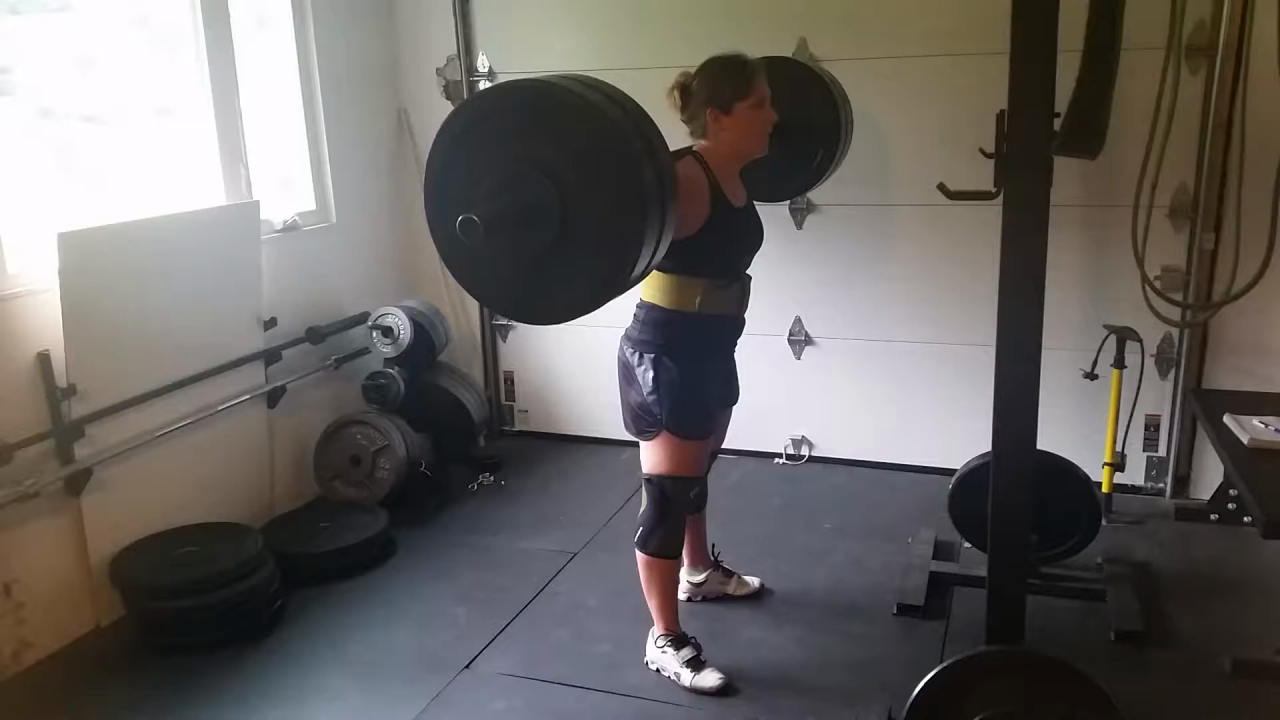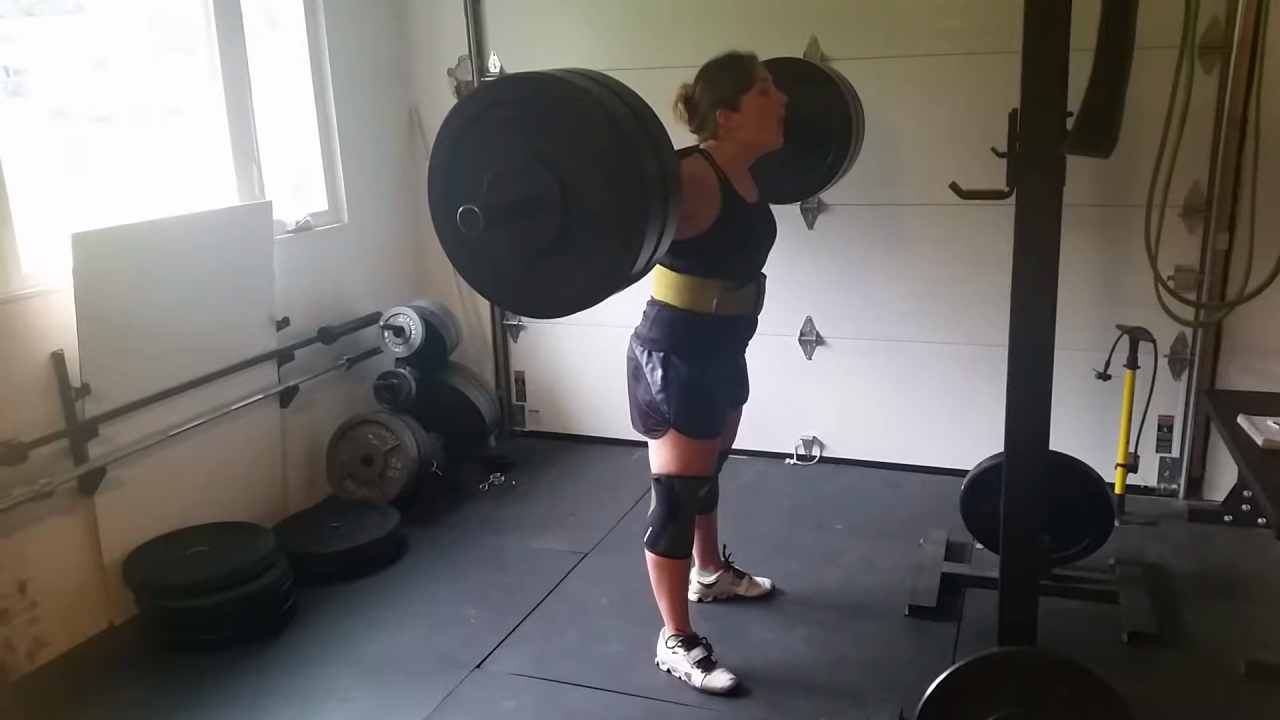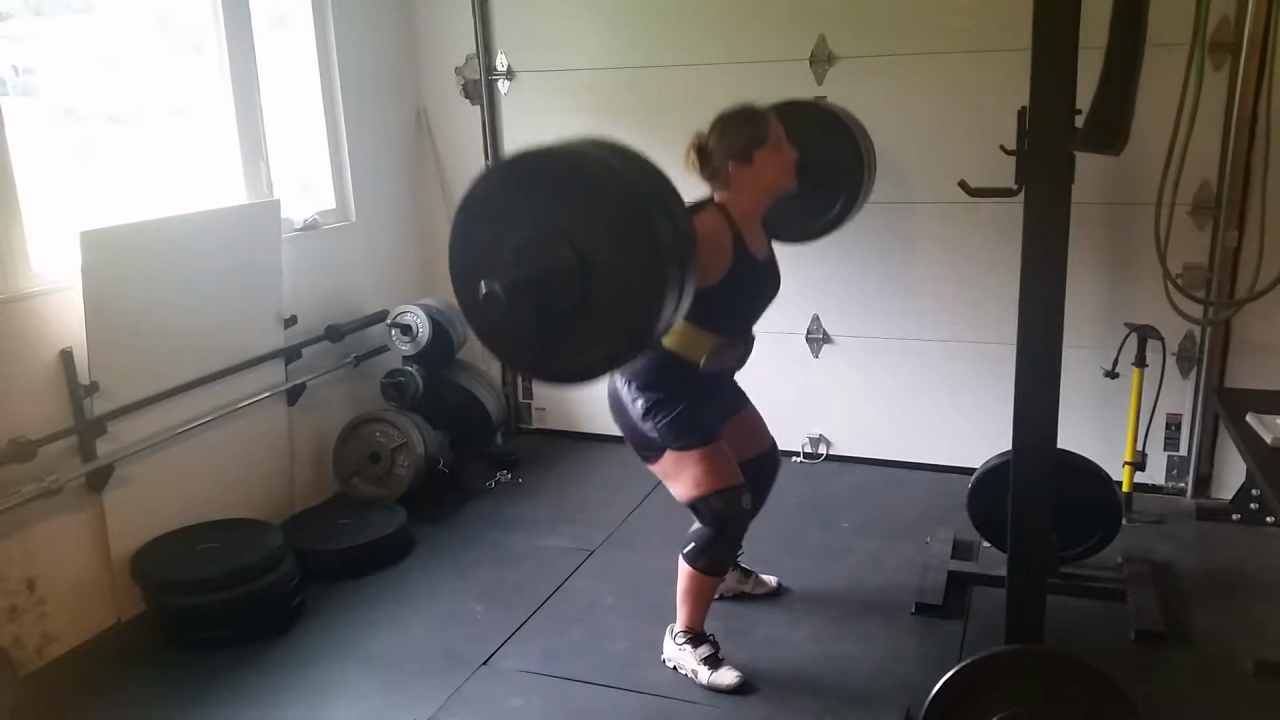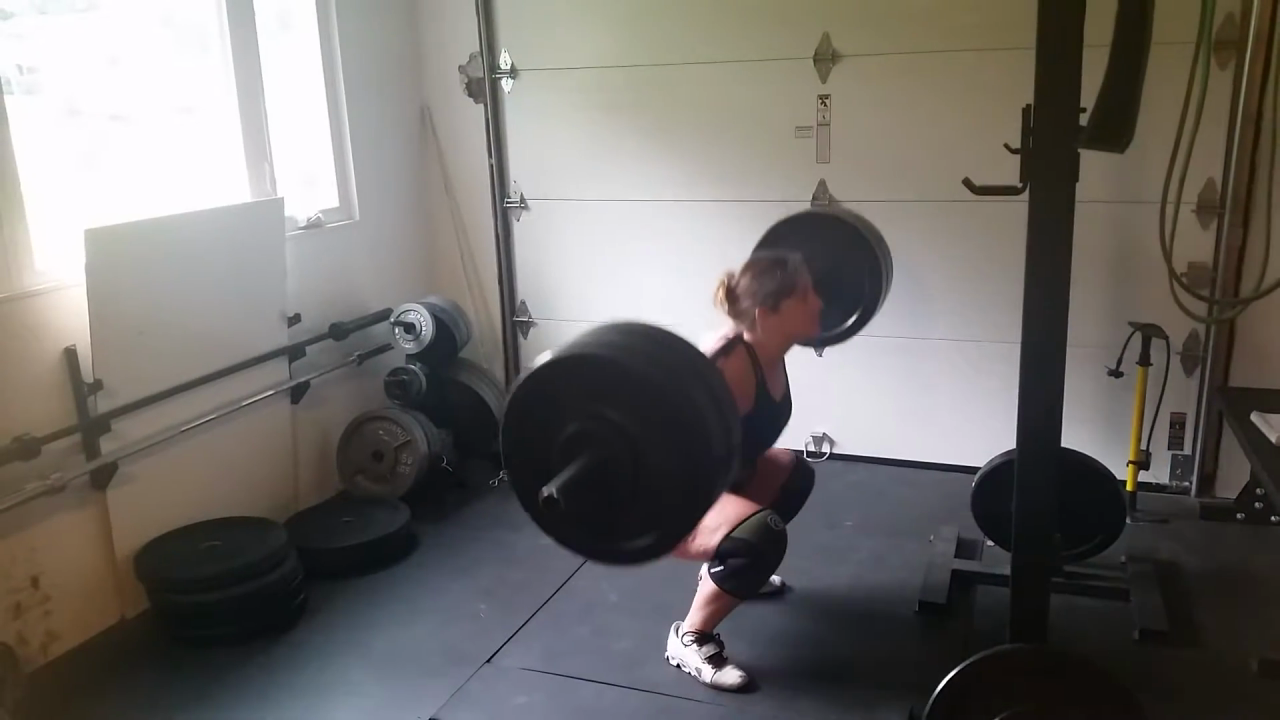
dt=0.7s
person 1, frame 1
left shoulder: (730, 177)
right shoulder: (681, 180)
left hip: (710, 348)
right hip: (664, 355)
left knee: (696, 474)
right knee: (667, 494)
left ankle: (700, 571)
right ankle: (665, 641)
person 1, frame 2
left shoulder: (741, 174)
right shoulder: (692, 178)
left hip: (721, 348)
right hip: (674, 355)
left knee: (708, 472)
right knee: (678, 495)
left ankle: (712, 571)
right ankle: (677, 641)
person 1, frame 3
left shoulder: (751, 223)
right shoulder: (706, 231)
left hip: (706, 381)
right hip: (655, 391)
left knee: (761, 467)
right knee: (726, 508)
left ankle: (725, 571)
right ankle: (684, 640)
person 1, frame 4
left shoulder: (767, 350)
right shoulder: (730, 373)
left knee: (795, 476)
right knee: (761, 537)
left ankle: (727, 571)
right ankle: (690, 639)
